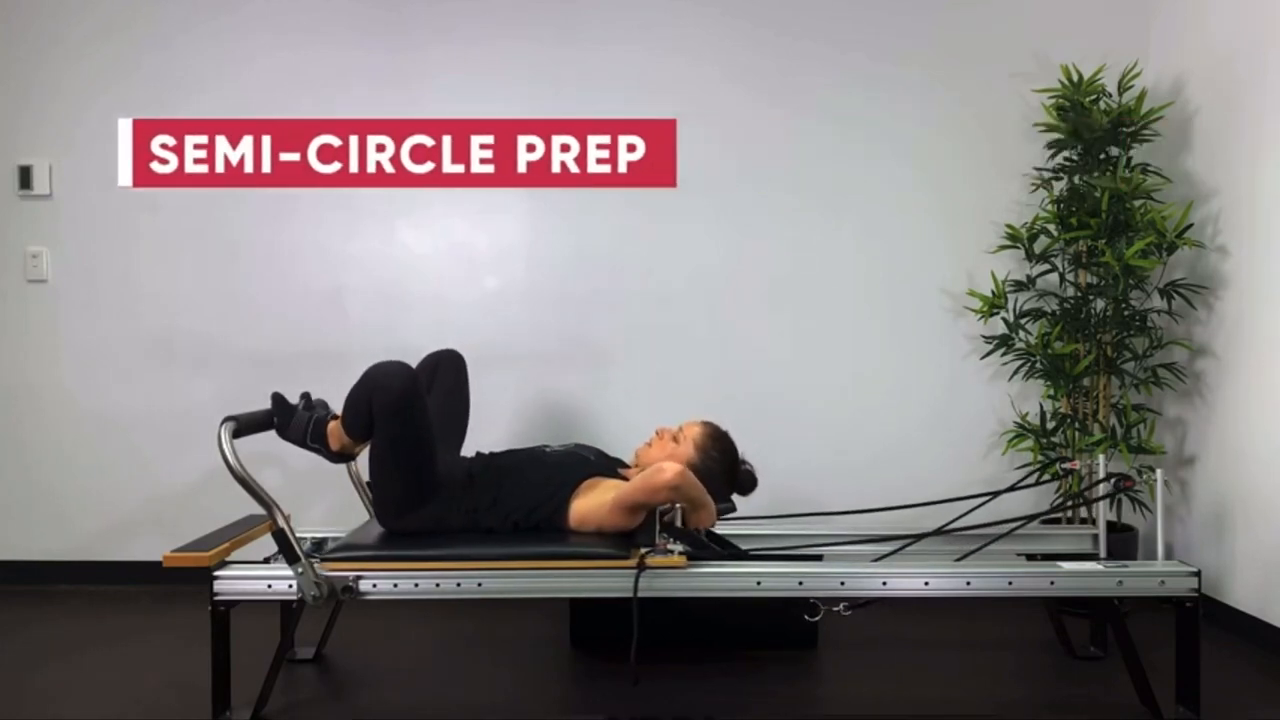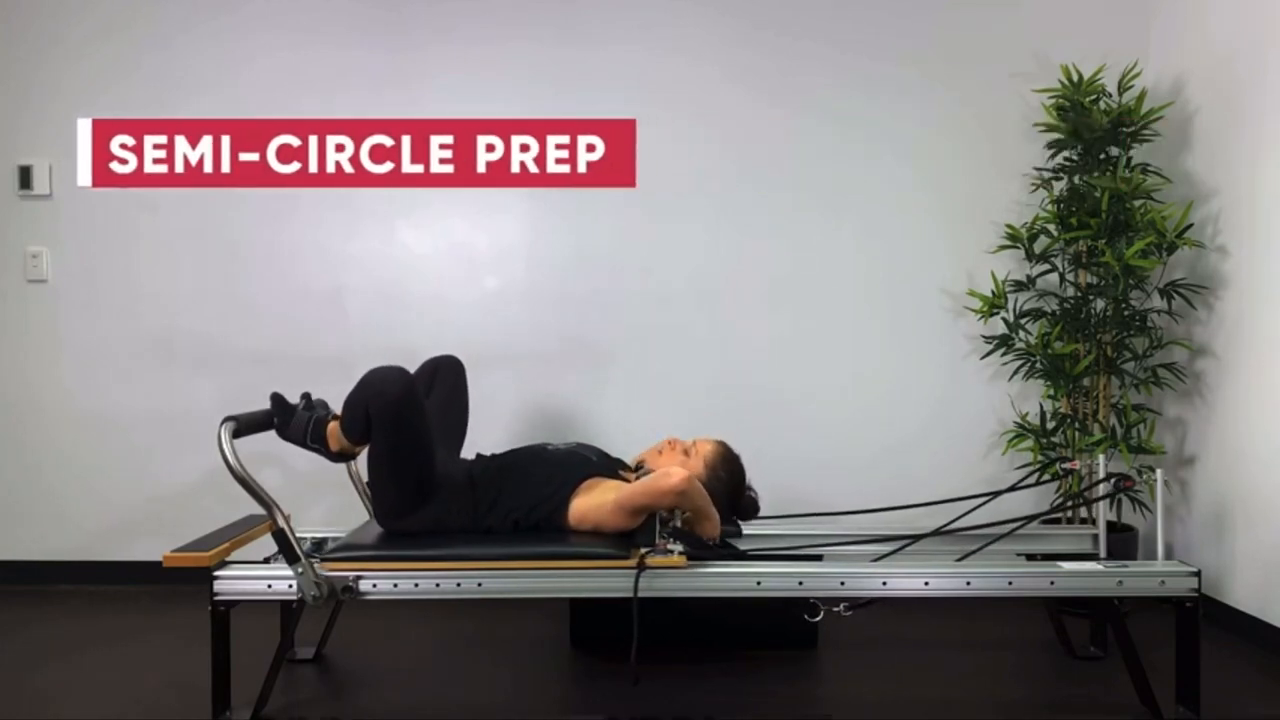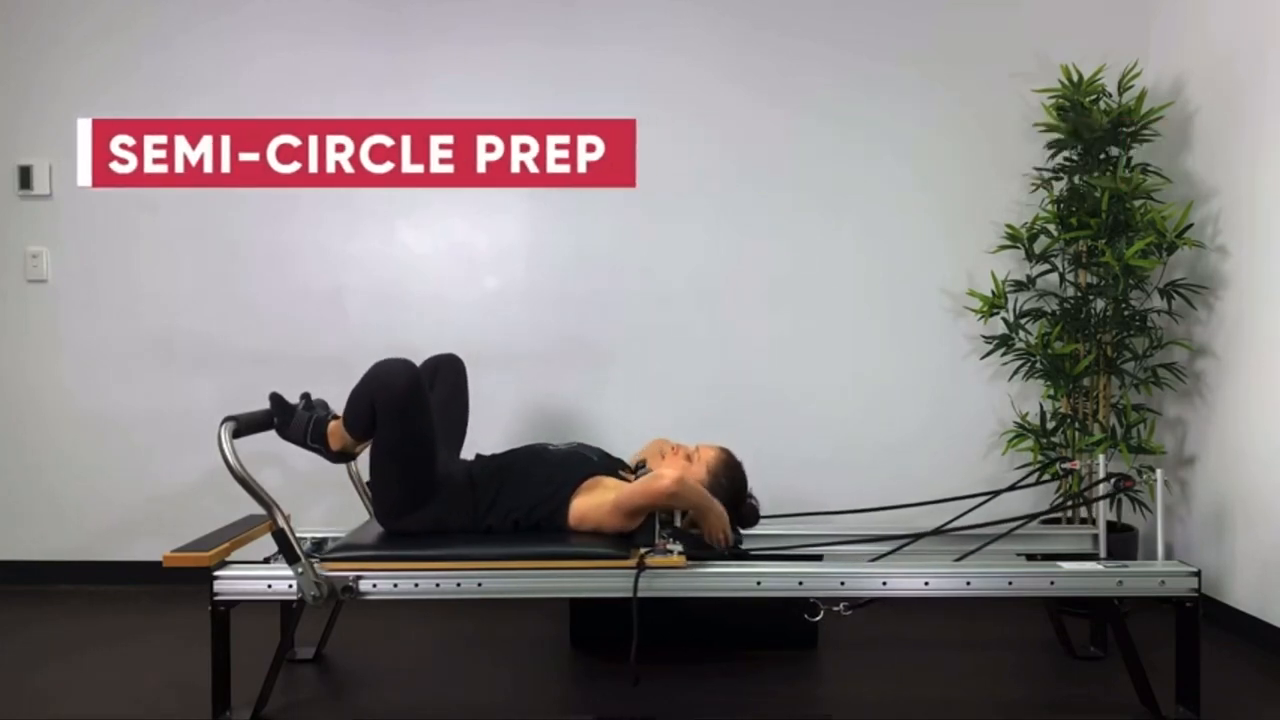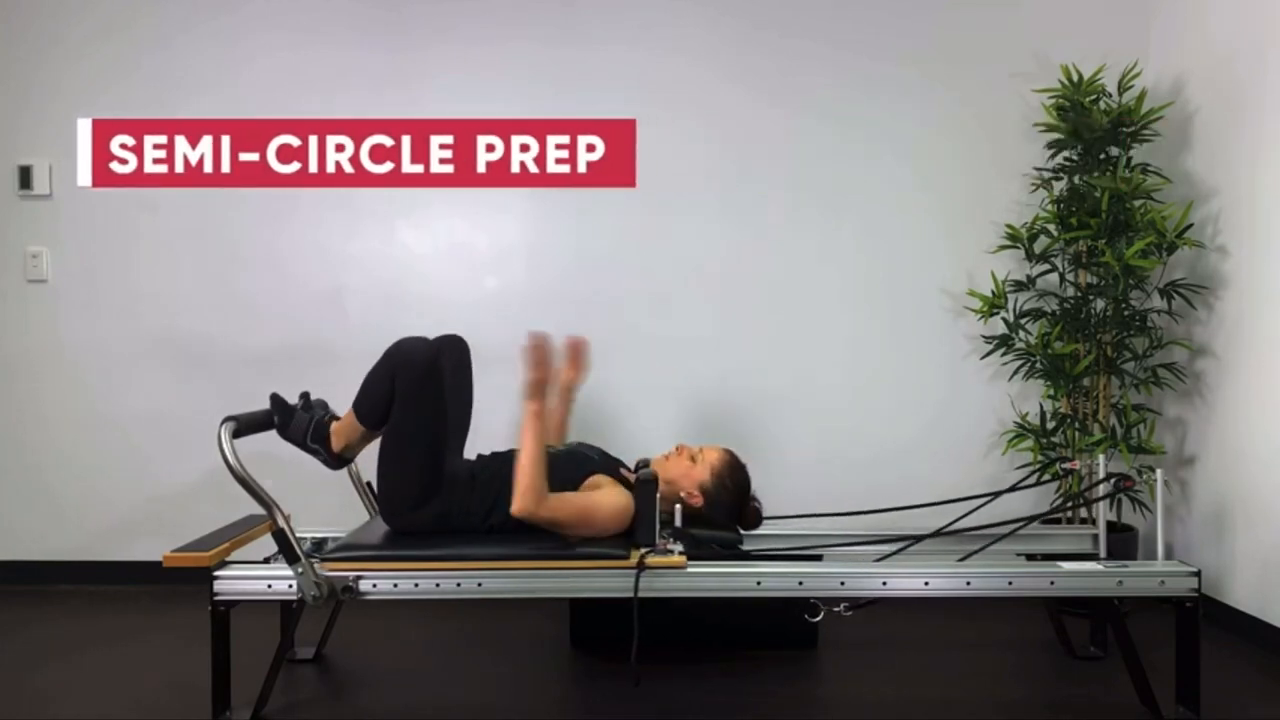
dt=0.4s
person 1, frame 1
left shoulder: (621, 505)
right shoulder: (622, 476)
left elbow: (667, 478)
left wrist: (701, 506)
left hip: (424, 507)
right hip: (449, 480)
left knee: (392, 379)
right knee: (445, 363)
left ankle: (332, 438)
right ankle: (341, 430)
person 1, frame 2
left shoulder: (625, 509)
right shoulder: (625, 474)
left elbow: (675, 482)
left wrist: (705, 516)
left hip: (424, 507)
right hip: (452, 480)
left knee: (389, 384)
right knee: (444, 368)
left ankle: (332, 438)
right ankle: (340, 430)
person 1, frame 3
left shoulder: (623, 510)
right shoulder: (626, 475)
left elbow: (669, 481)
right elbow: (657, 449)
left wrist: (709, 510)
left hip: (424, 506)
right hip: (450, 482)
left knee: (396, 376)
right knee: (445, 366)
left ankle: (331, 437)
right ankle: (340, 427)
person 1, frame 4
left shoulder: (618, 509)
right shoulder: (627, 484)
left elbow: (526, 505)
left wrist: (535, 403)
right wrist: (565, 390)
left hip: (426, 505)
right hip: (452, 483)
left knee: (415, 356)
right knee: (448, 348)
left ankle: (334, 440)
right ankle: (338, 432)
